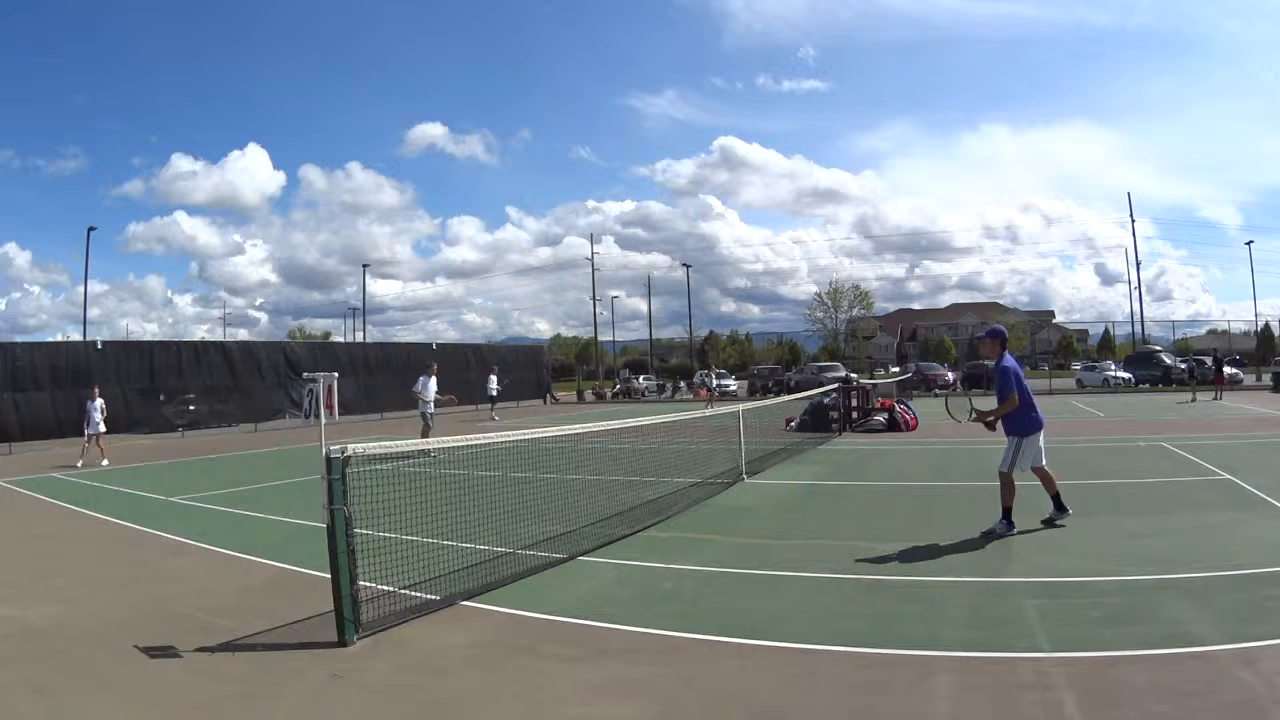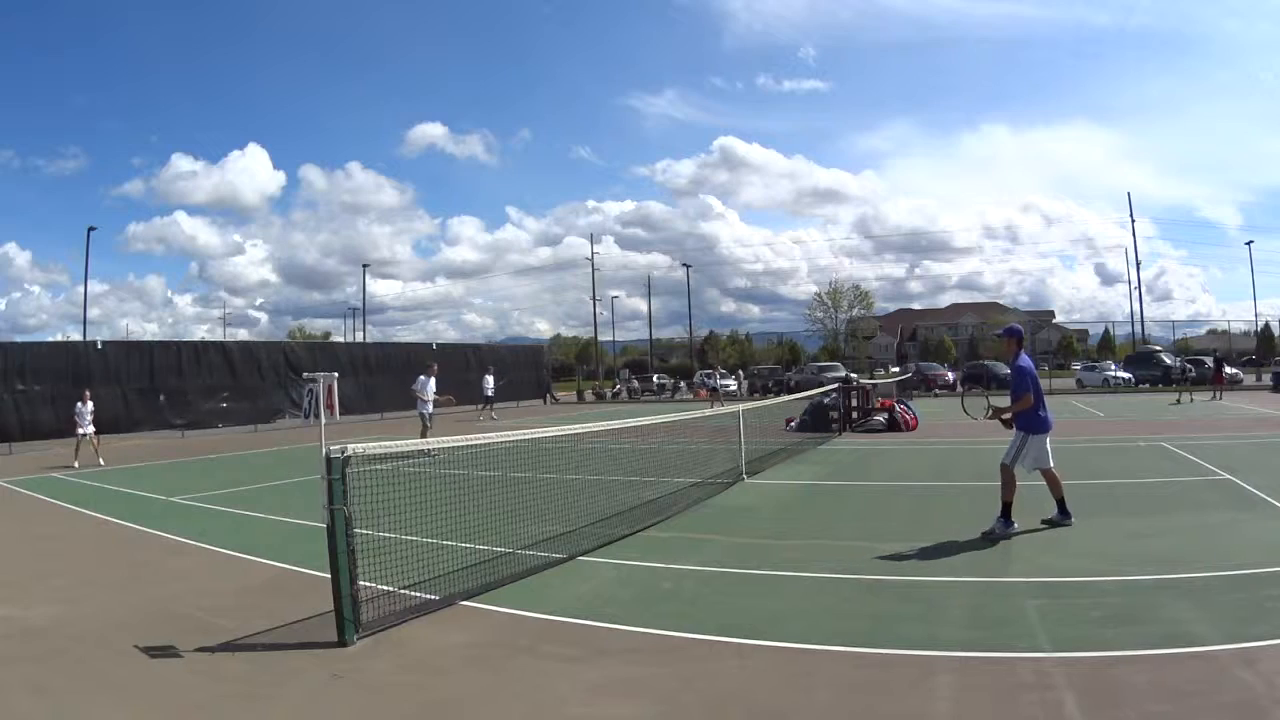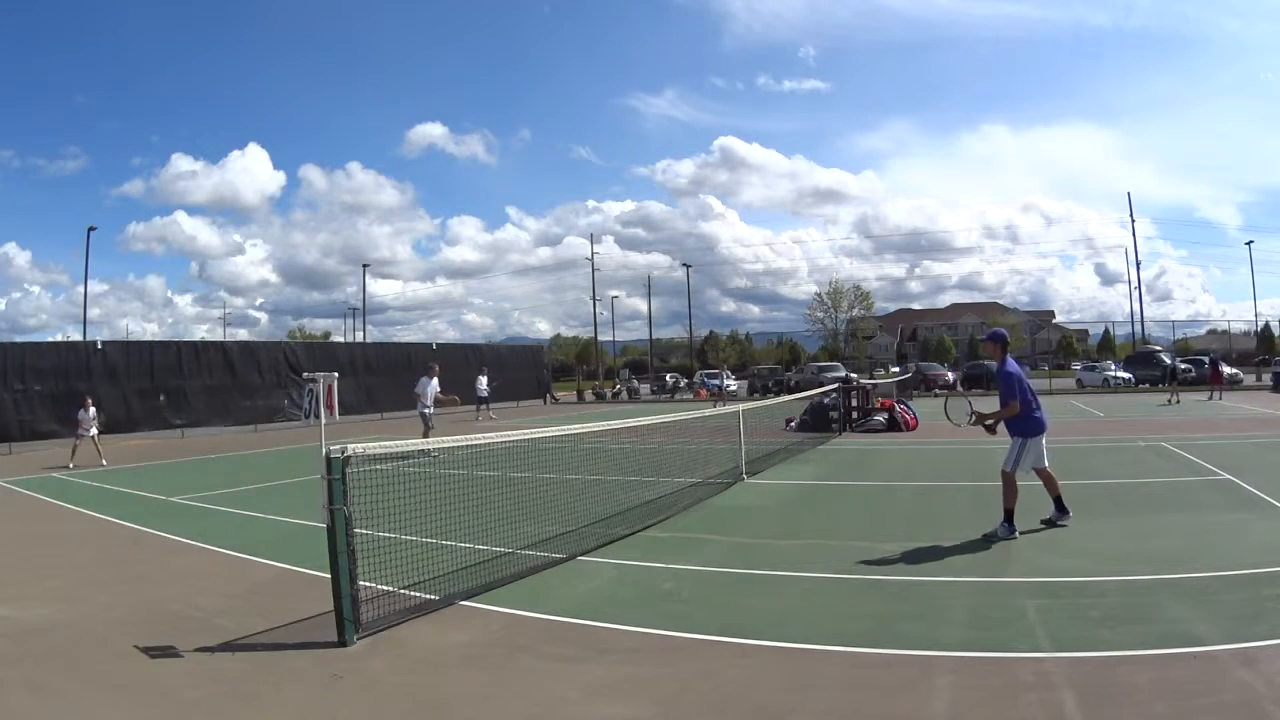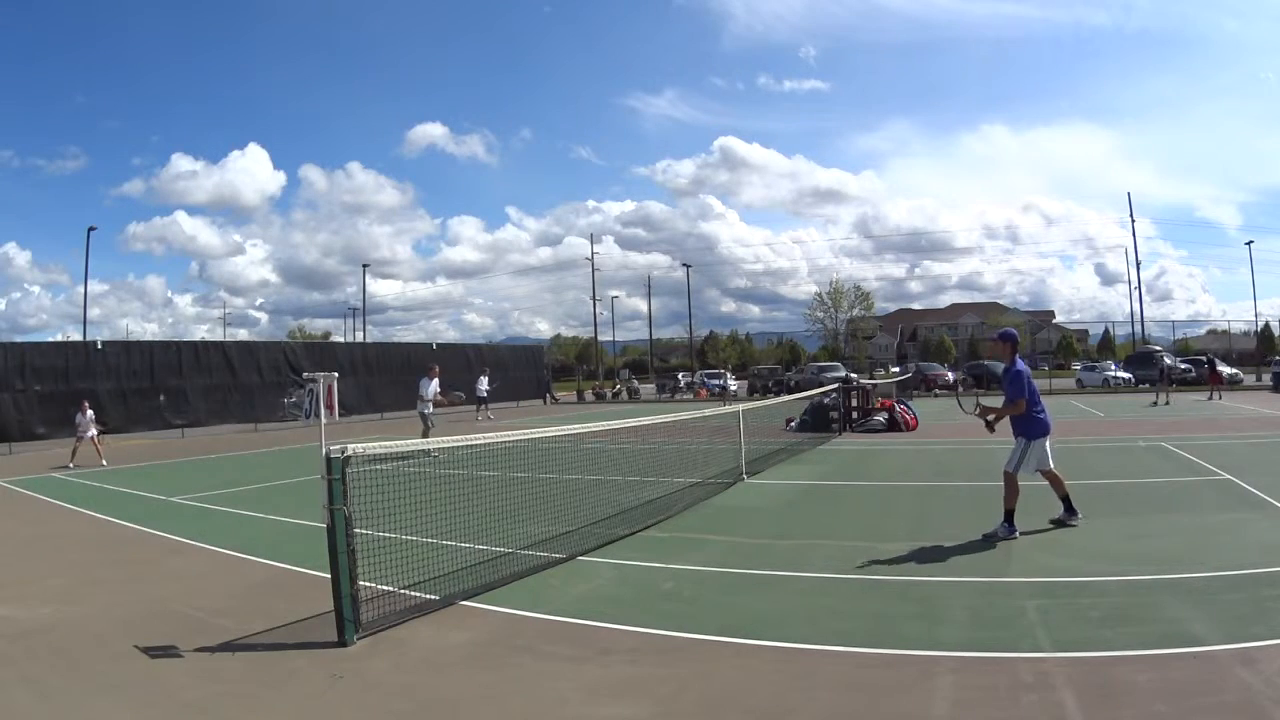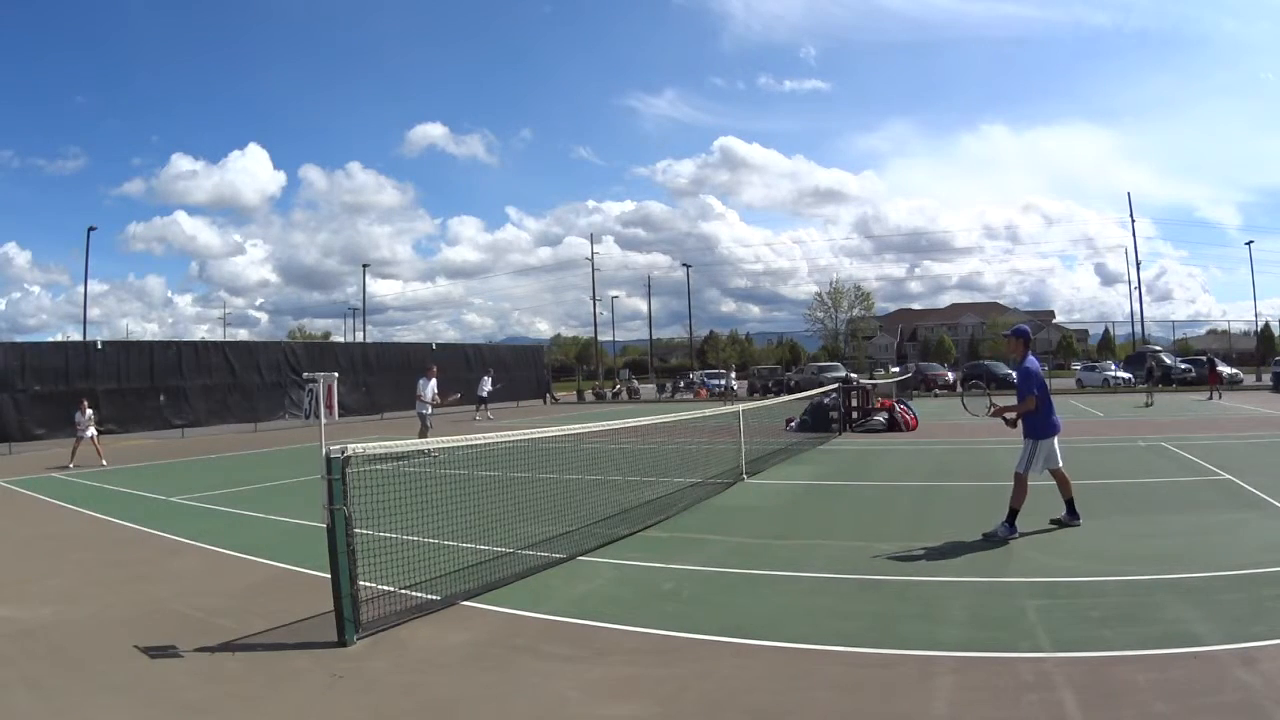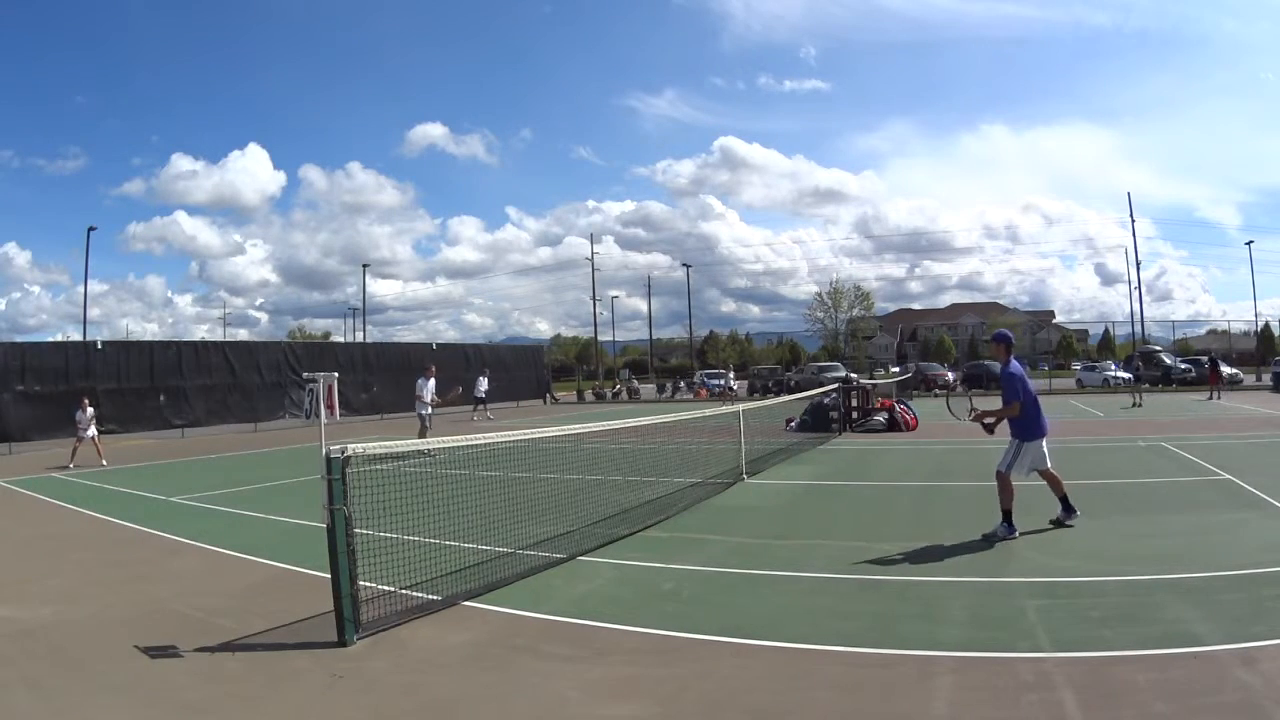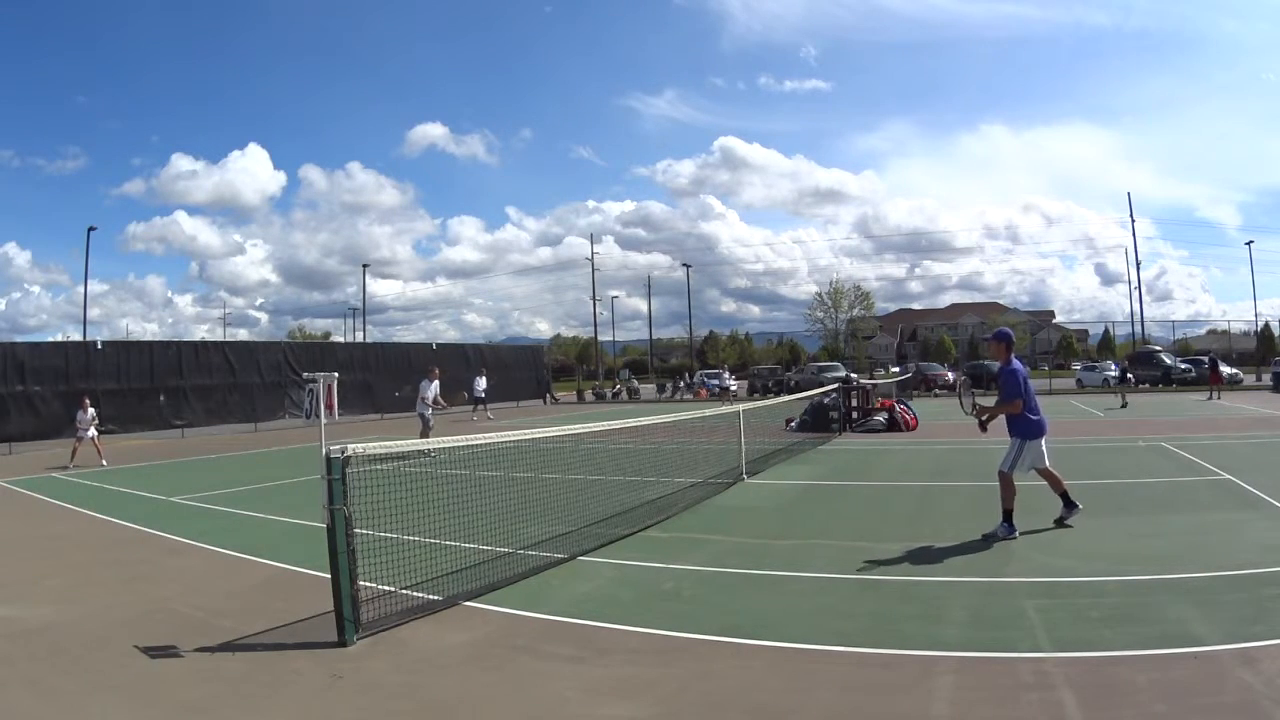
dt=0.4s
person 1, frame 1
left shoulder: (1004, 368)
right shoulder: (1006, 363)
left elbow: (1013, 402)
left wrist: (987, 415)
right wrist: (994, 419)
left hip: (1023, 429)
right hip: (1031, 424)
left knee: (1005, 473)
right knee: (1039, 468)
left ankle: (1007, 523)
right ankle: (1060, 508)
person 1, frame 2
left shoulder: (1020, 366)
right shoulder: (1021, 362)
left elbow: (1027, 400)
left wrist: (1002, 411)
right wrist: (1011, 417)
left hip: (1031, 428)
right hip: (1038, 425)
left knee: (1006, 467)
right knee: (1046, 469)
left ankle: (1005, 520)
right ankle: (1063, 514)
person 1, frame 3
left shoulder: (1007, 372)
right shoulder: (1005, 367)
left elbow: (1014, 408)
right elbow: (1010, 404)
left wrist: (987, 417)
right wrist: (994, 421)
left hip: (1027, 429)
right hip: (1033, 425)
left knee: (1007, 473)
right knee: (1041, 469)
left ankle: (1008, 526)
right ankle: (1061, 510)
person 1, frame 4
left shoulder: (1018, 372)
right shoulder: (1009, 370)
left elbow: (1020, 407)
right elbow: (1009, 401)
left wrist: (991, 411)
right wrist: (994, 420)
left hip: (1031, 431)
right hip: (1037, 427)
left knee: (1010, 474)
right knee: (1047, 470)
left ankle: (1008, 526)
right ankle: (1070, 511)
person 1, frame 5
left shoulder: (1027, 368)
right shoulder: (1027, 364)
left elbow: (1030, 403)
left wrist: (1004, 410)
right wrist: (1015, 417)
left hip: (1038, 431)
right hip: (1046, 427)
left knee: (1020, 475)
right knee: (1056, 470)
left ankle: (1009, 526)
right ankle: (1071, 514)
person 1, frame 6
left shoulder: (1010, 373)
right shoulder: (1011, 369)
left elbow: (1014, 409)
right elbow: (1011, 406)
left wrist: (986, 415)
right wrist: (994, 423)
left hip: (1026, 433)
right hip: (1035, 429)
left knee: (1002, 474)
right knee: (1045, 470)
left ankle: (1007, 526)
right ankle: (1068, 510)
person 1, frame 7
left shoulder: (1013, 371)
right shoulder: (1005, 370)
left elbow: (1016, 406)
right elbow: (1003, 402)
left wrist: (987, 410)
right wrist: (987, 419)
left hip: (1026, 432)
right hip: (1033, 428)
left knee: (1005, 474)
right knee: (1042, 469)
left ankle: (1007, 526)
right ankle: (1069, 505)
